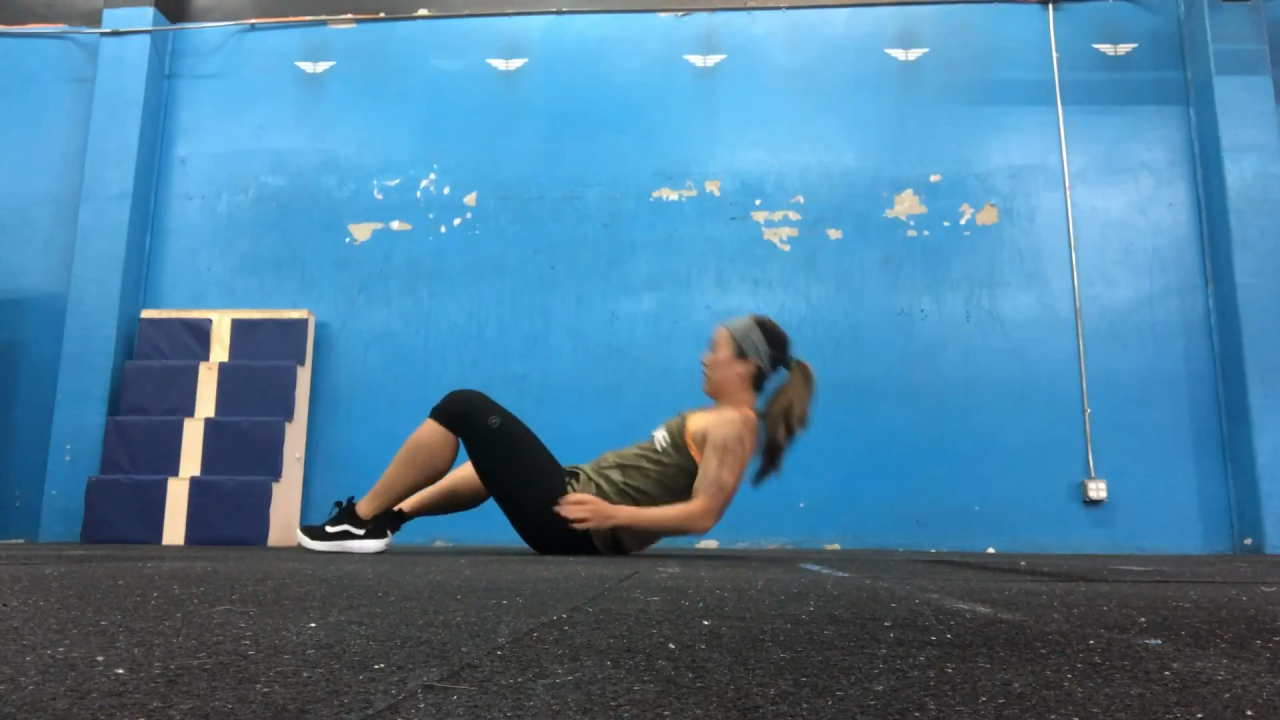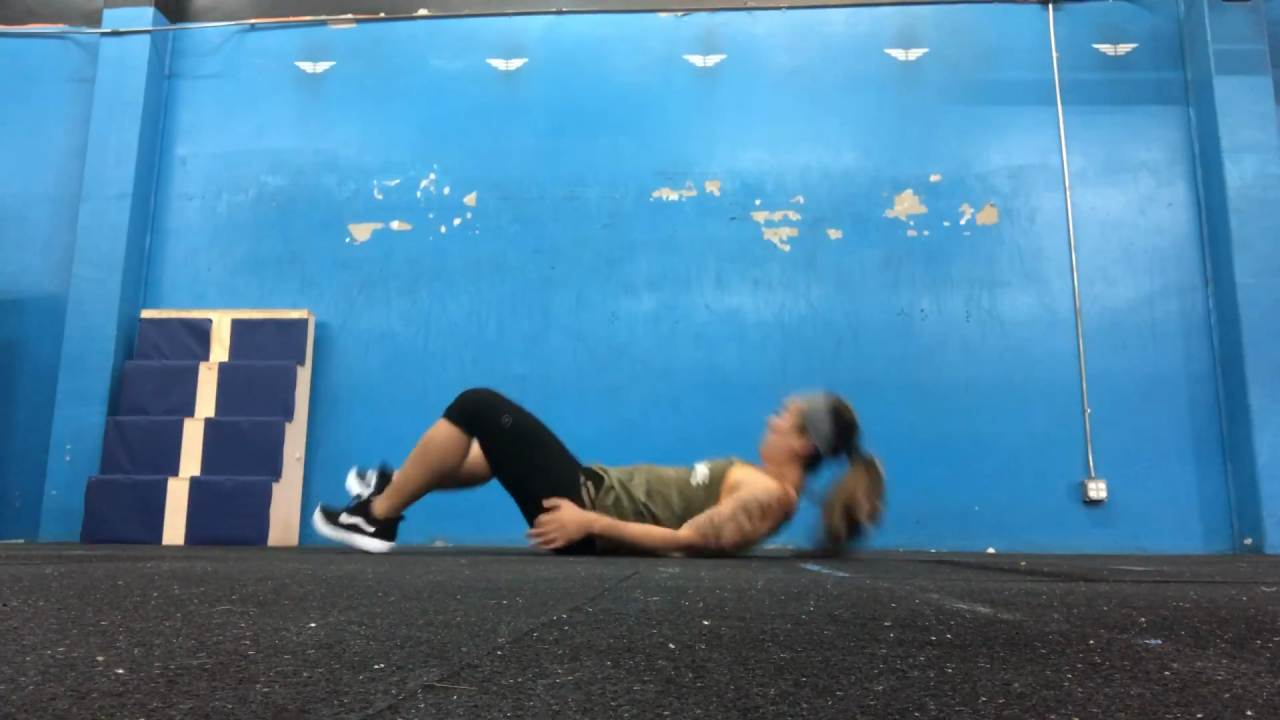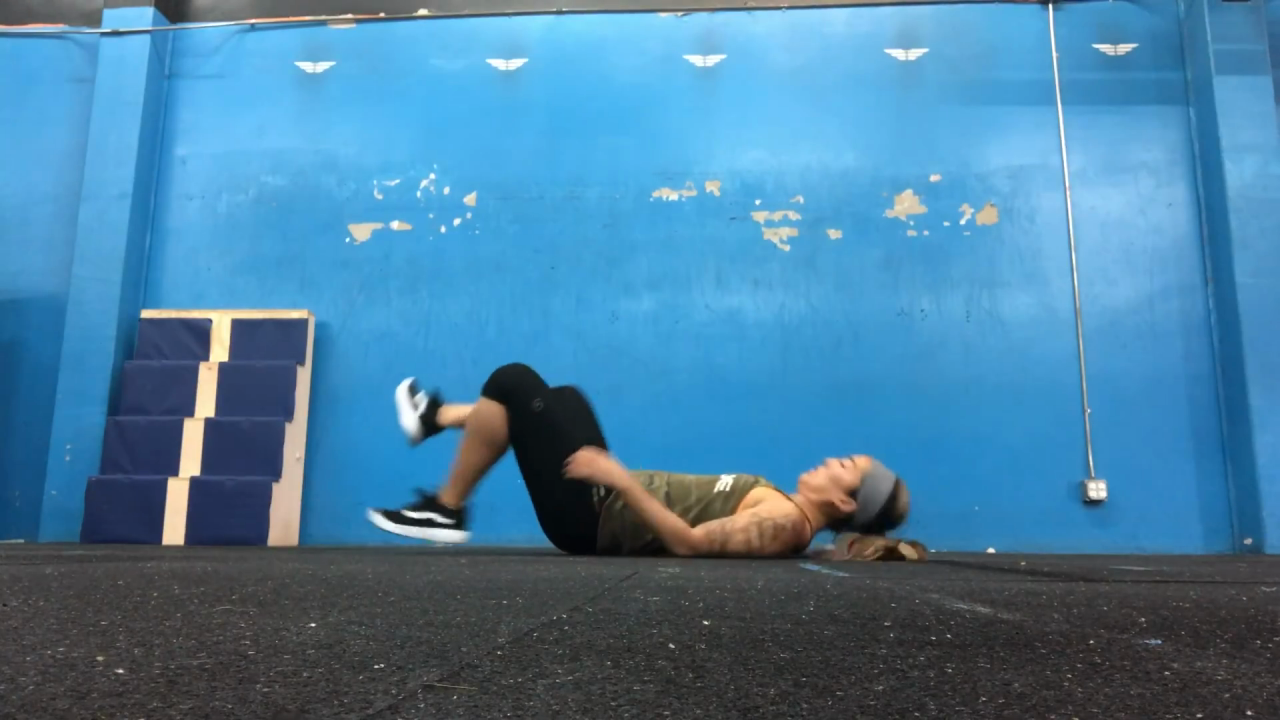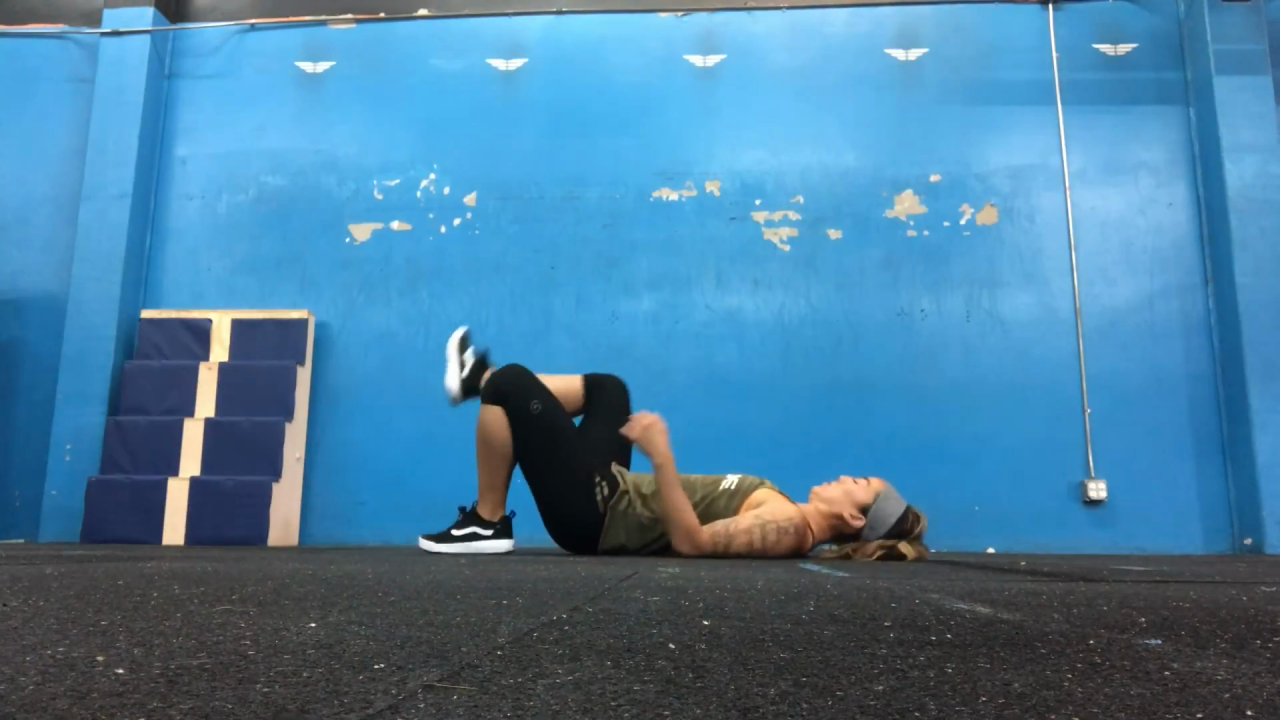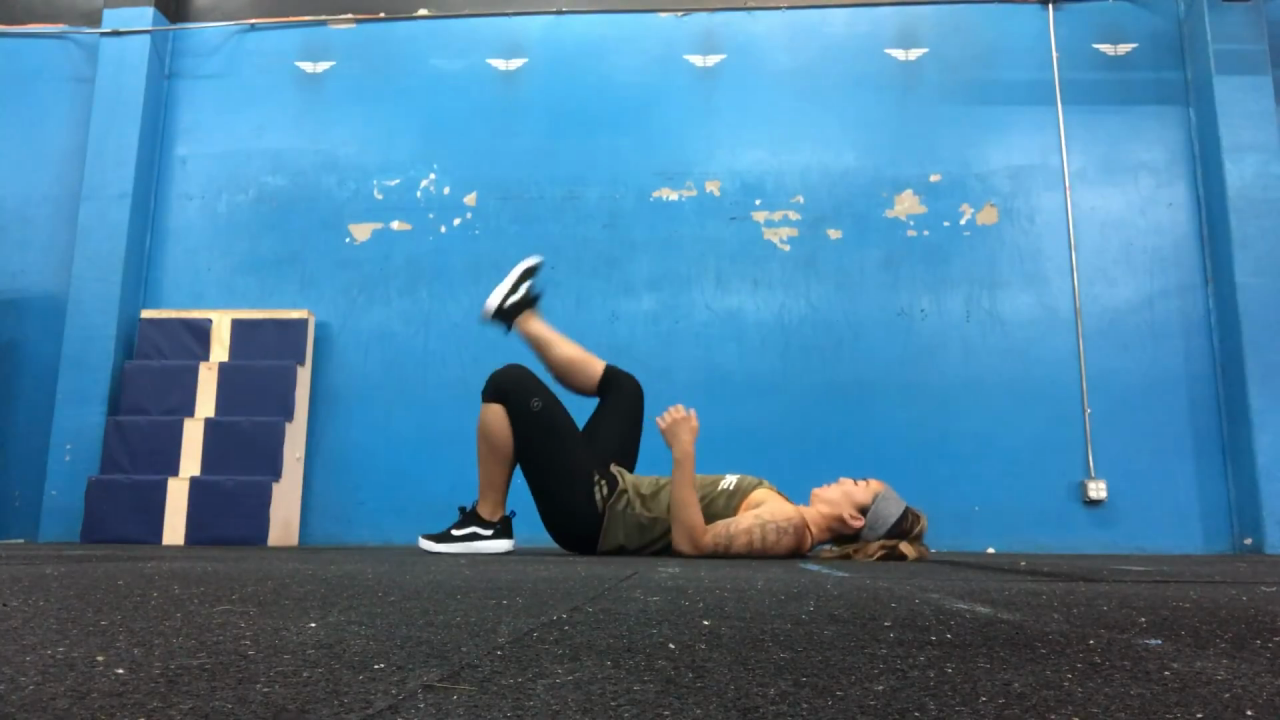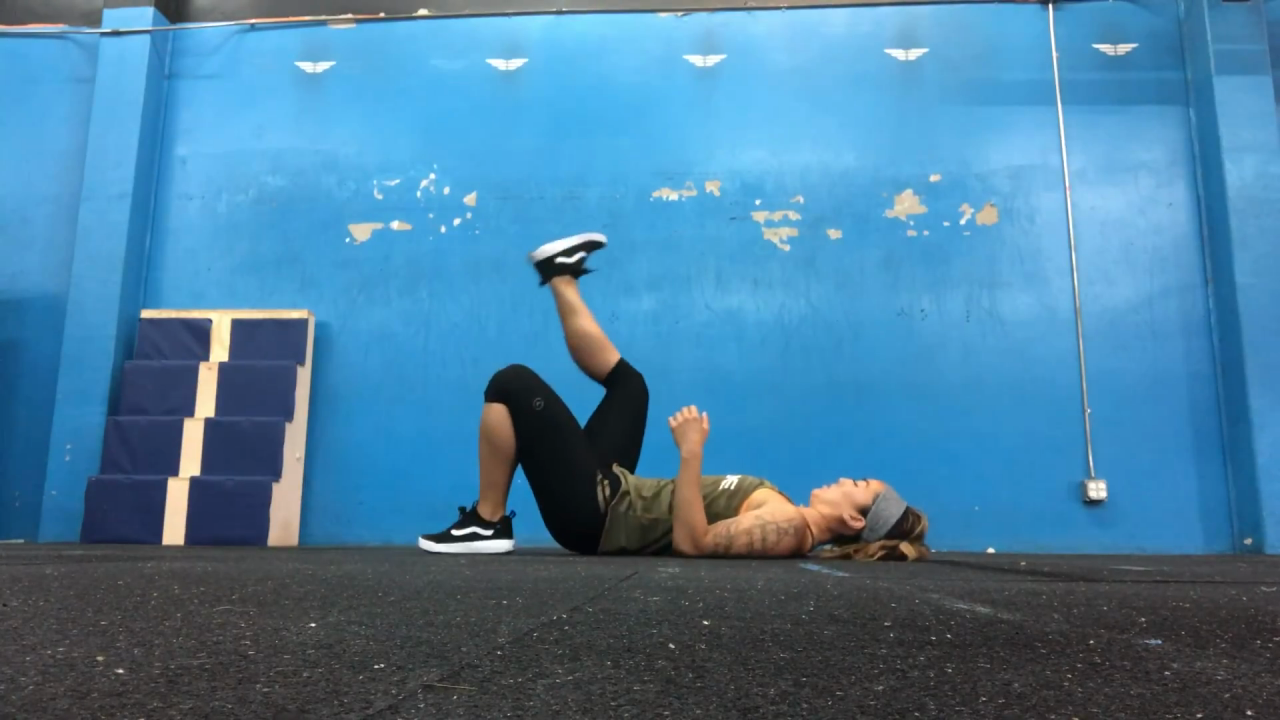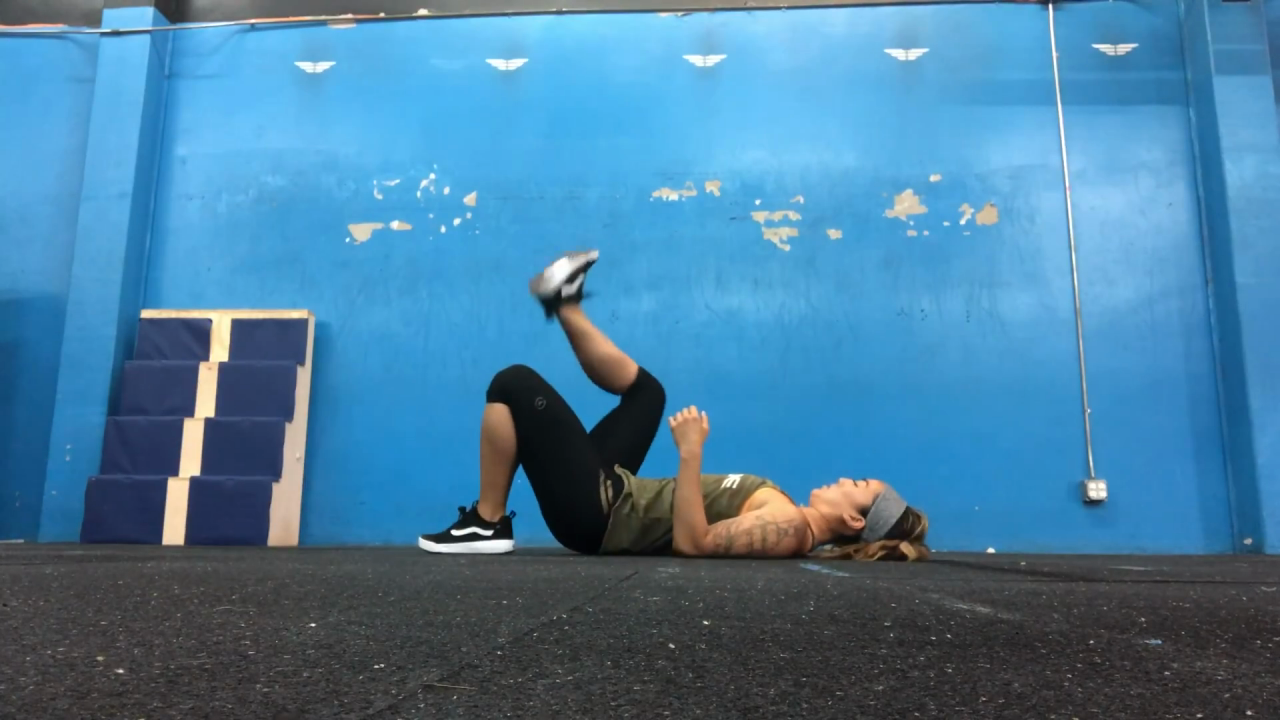
dt=0.2s
person 1, frame 1
left shoulder: (734, 425)
right shoulder: (724, 419)
left elbow: (701, 514)
right elbow: (684, 489)
left wrist: (613, 515)
left hip: (571, 523)
right hip: (584, 496)
left knee: (463, 408)
right knee: (493, 460)
left ankle: (362, 522)
right ankle: (396, 513)
person 1, frame 2
left shoulder: (768, 495)
right shoulder: (763, 481)
left elbow: (685, 540)
left wrist: (588, 523)
left hip: (591, 509)
right hip: (597, 490)
left knee: (478, 407)
right knee: (500, 446)
left ankle: (375, 518)
right ankle: (392, 485)
person 1, frame 3
left shoulder: (784, 523)
right shoulder: (786, 508)
left elbow: (688, 540)
left wrist: (622, 480)
left hip: (593, 513)
right hip: (612, 499)
left knee: (513, 381)
right knee: (564, 399)
left ankle: (444, 511)
right ankle: (435, 418)
person 1, frame 4
left shoulder: (787, 530)
right shoulder: (792, 515)
left elbow: (690, 540)
left wrist: (661, 455)
left hip: (593, 514)
right hip: (612, 494)
left knee: (514, 382)
right knee: (607, 389)
left ankle: (486, 525)
right ankle: (479, 380)
person 1, frame 5
left shoulder: (786, 531)
right shoulder: (791, 518)
left elbow: (690, 541)
left wrist: (683, 453)
left hip: (591, 513)
right hip: (609, 495)
left knee: (509, 384)
right knee: (620, 384)
left ankle: (486, 525)
right ankle: (519, 313)
person 1, frame 6
left shoulder: (788, 531)
right shoulder: (790, 519)
left elbow: (691, 541)
left wrist: (690, 453)
left hip: (593, 515)
right hip: (611, 496)
left knee: (512, 383)
right knee: (627, 381)
left ankle: (487, 524)
right ankle: (562, 279)
person 1, frame 7
left shoulder: (789, 530)
right shoulder: (792, 519)
left elbow: (690, 540)
left wrist: (690, 454)
left hip: (595, 514)
right hip: (613, 495)
left knee: (514, 384)
right knee: (643, 389)
left ankle: (486, 524)
right ankle: (566, 305)
